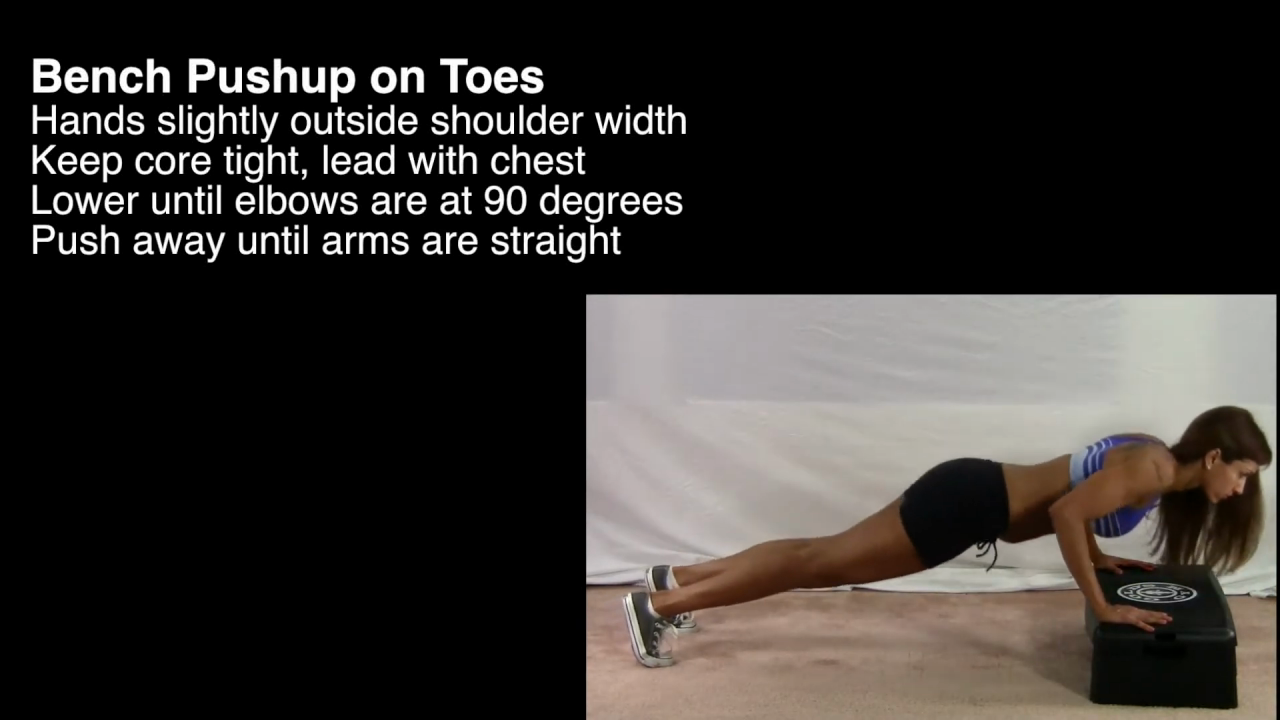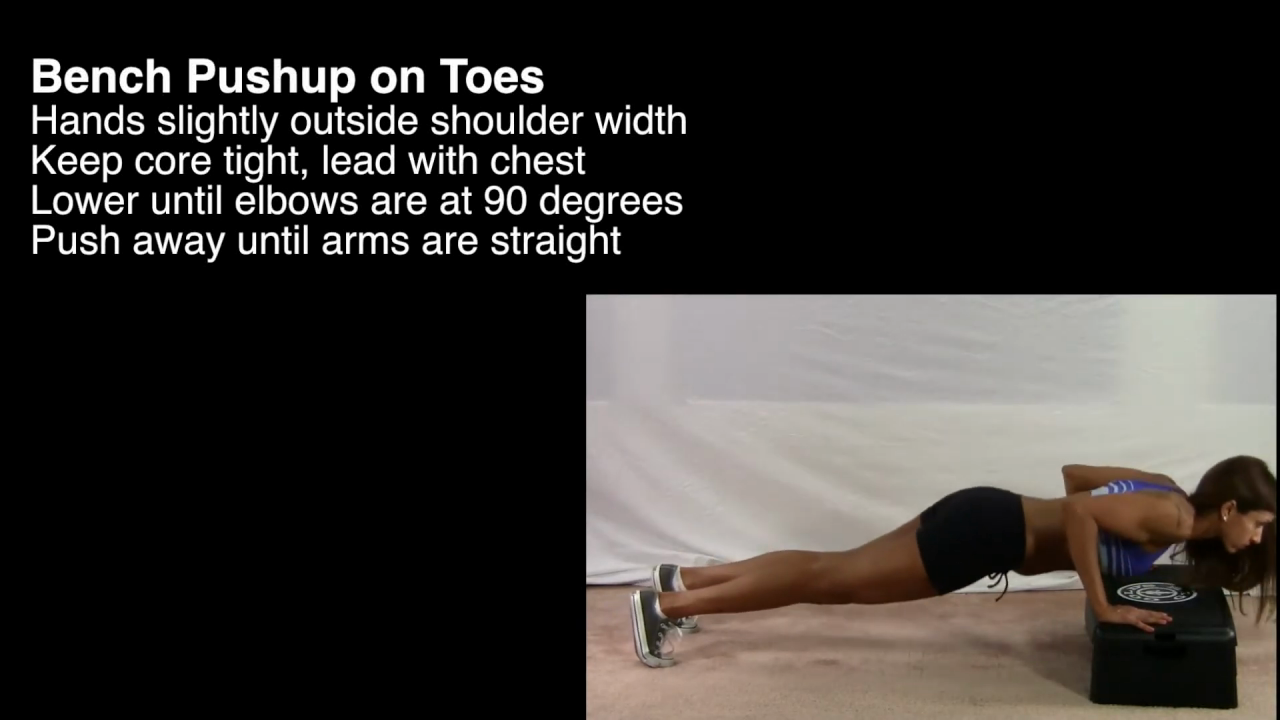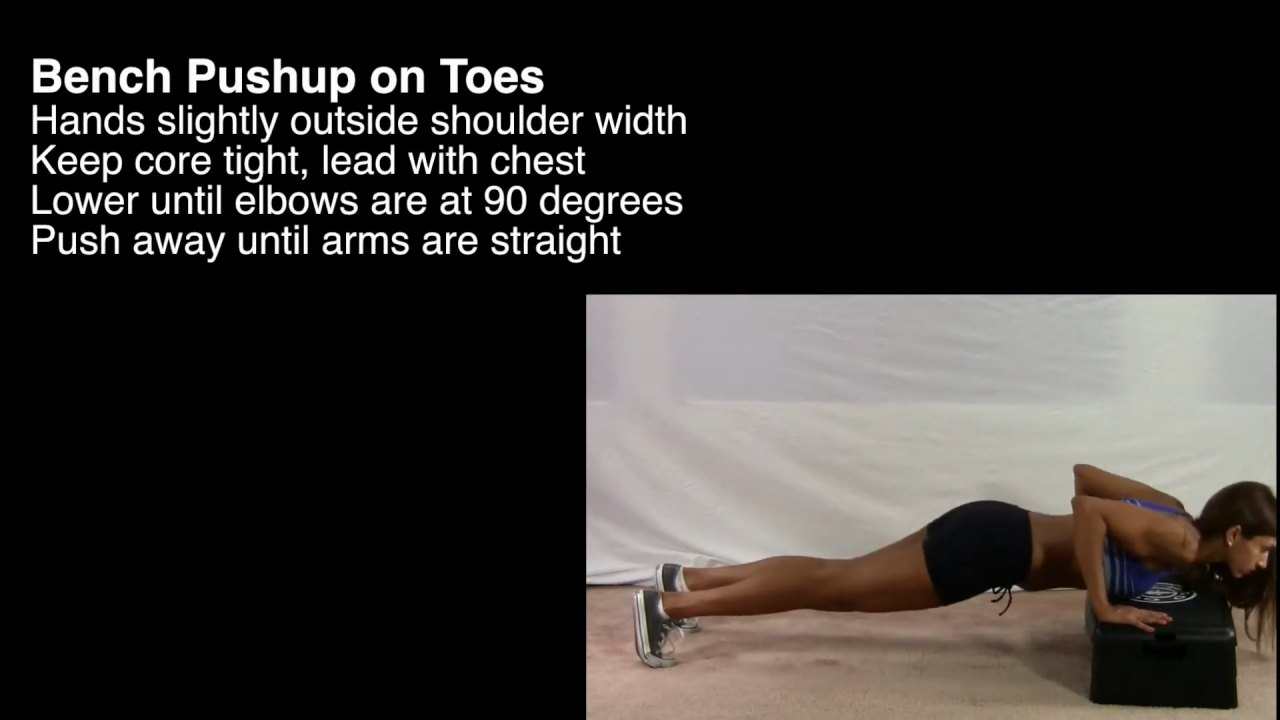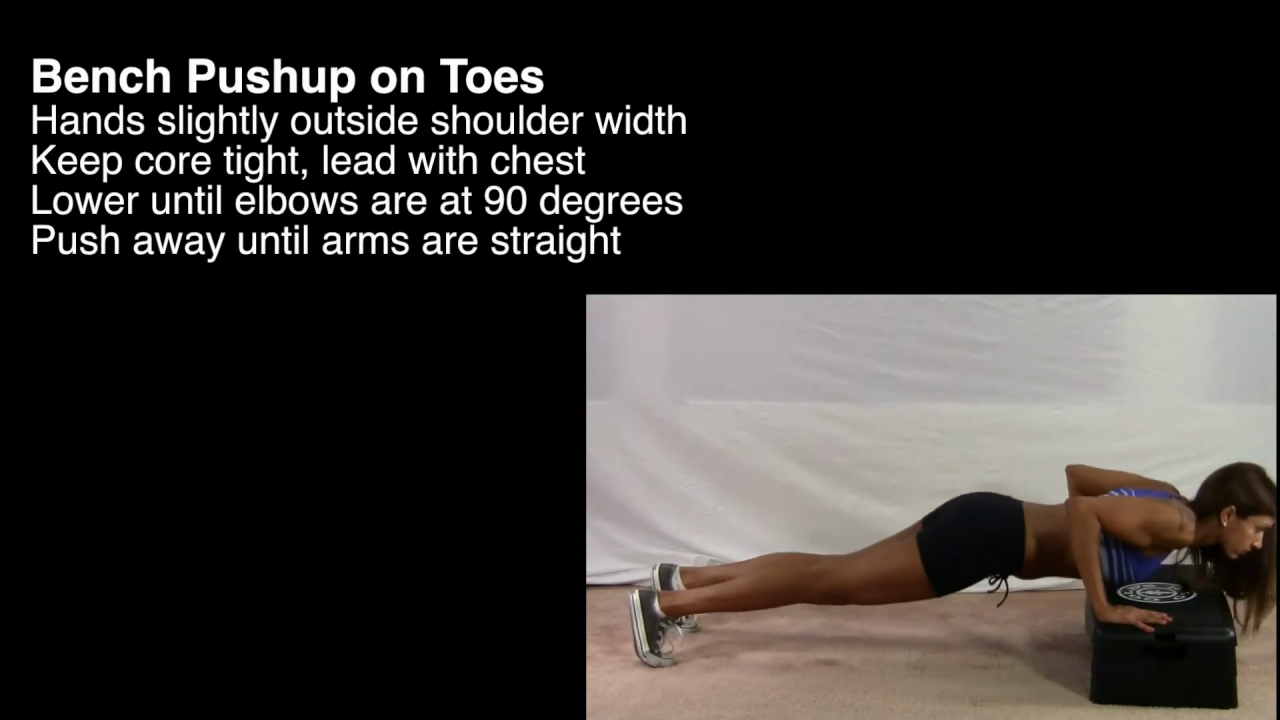
dt=0.2s
person 1, frame 1
left shoulder: (1153, 453)
right shoulder: (1154, 474)
right elbow: (1063, 512)
left wrist: (1100, 558)
right wrist: (1101, 607)
left hip: (970, 489)
right hip: (967, 504)
left knee: (823, 554)
right knee: (820, 566)
left ankle: (673, 577)
right ankle: (656, 603)
person 1, frame 2
left shoulder: (1165, 492)
right shoulder: (1171, 519)
left elbow: (1073, 474)
right elbow: (1082, 510)
left wrist: (1093, 554)
right wrist: (1102, 607)
left hip: (987, 517)
right hip: (984, 534)
left knee: (833, 569)
right knee: (828, 580)
left ankle: (681, 579)
right ankle: (664, 605)
person 1, frame 3
left shoulder: (1173, 511)
right shoulder: (1178, 542)
left elbow: (1083, 472)
right elbow: (1089, 511)
right wrist: (1103, 605)
left hip: (992, 530)
right hip: (990, 547)
left knee: (837, 573)
right knee: (832, 587)
left ankle: (684, 580)
right ankle: (666, 606)
person 1, frame 4
left shoulder: (1170, 497)
right shoulder: (1174, 523)
left elbow: (1077, 474)
right elbow: (1084, 512)
left wrist: (1097, 559)
right wrist: (1104, 606)
left hip: (988, 521)
right hip: (984, 537)
left knee: (832, 569)
right knee: (829, 581)
left ankle: (682, 580)
right ankle: (662, 605)
